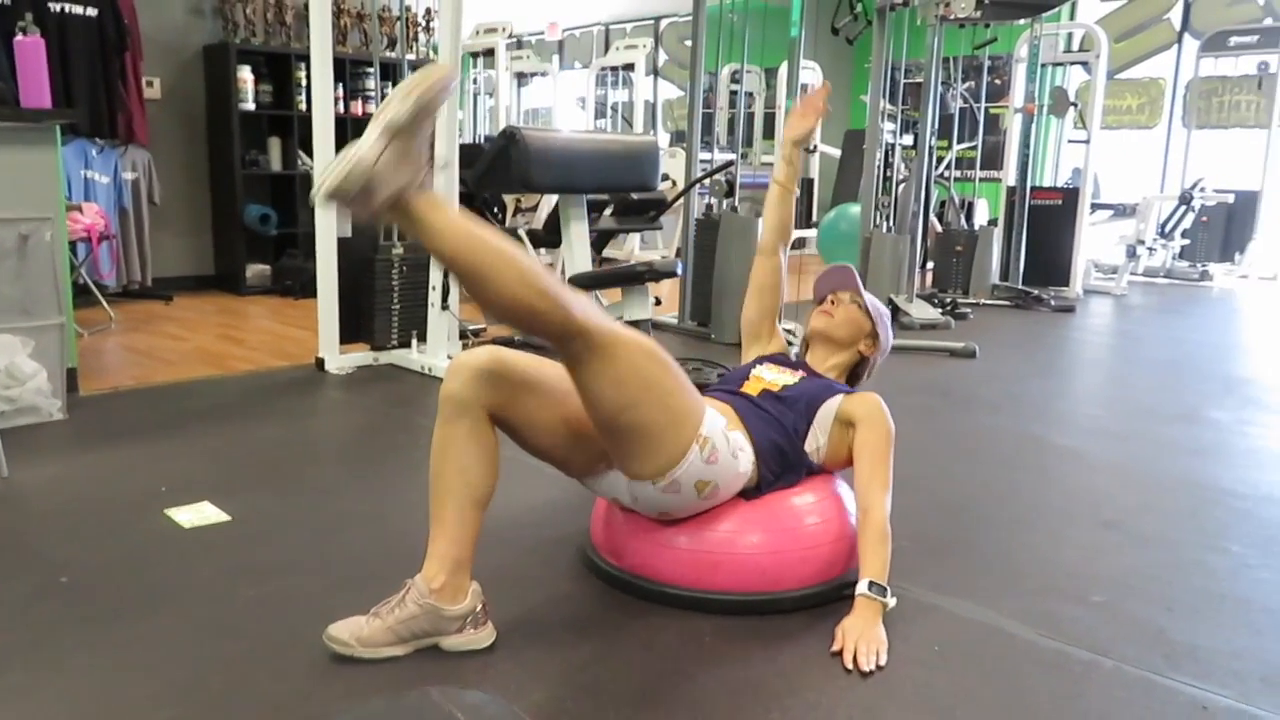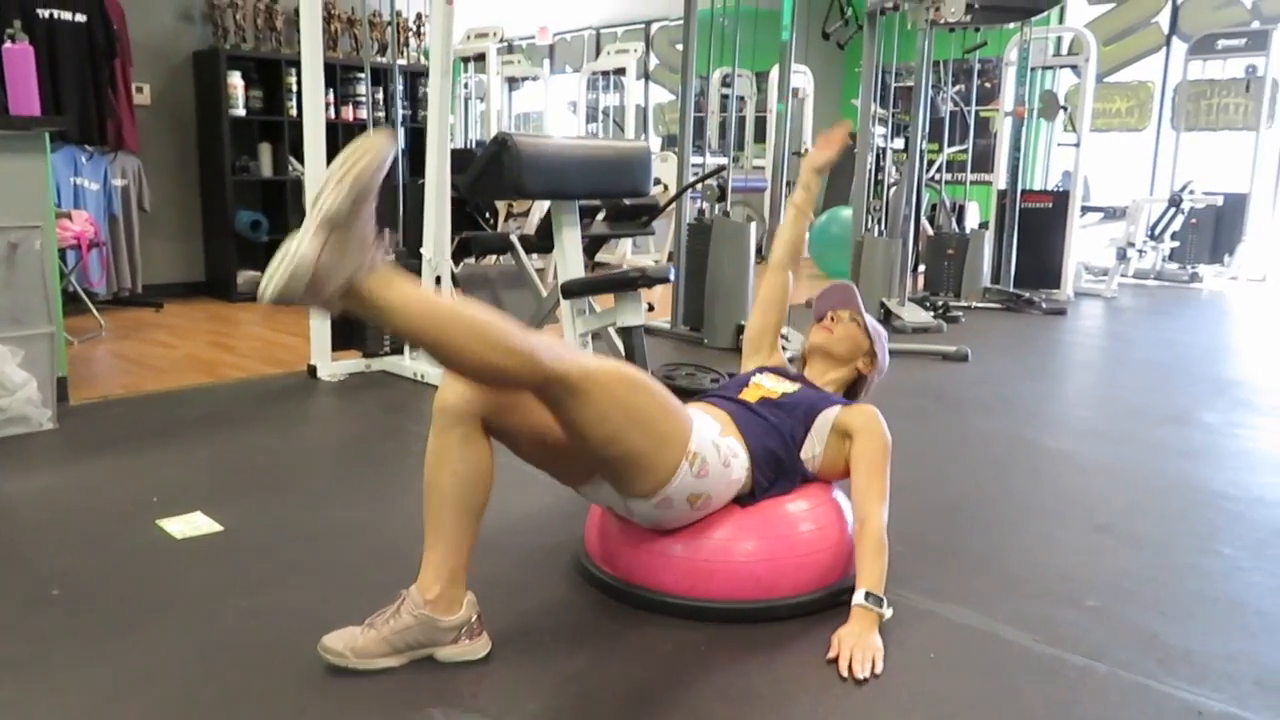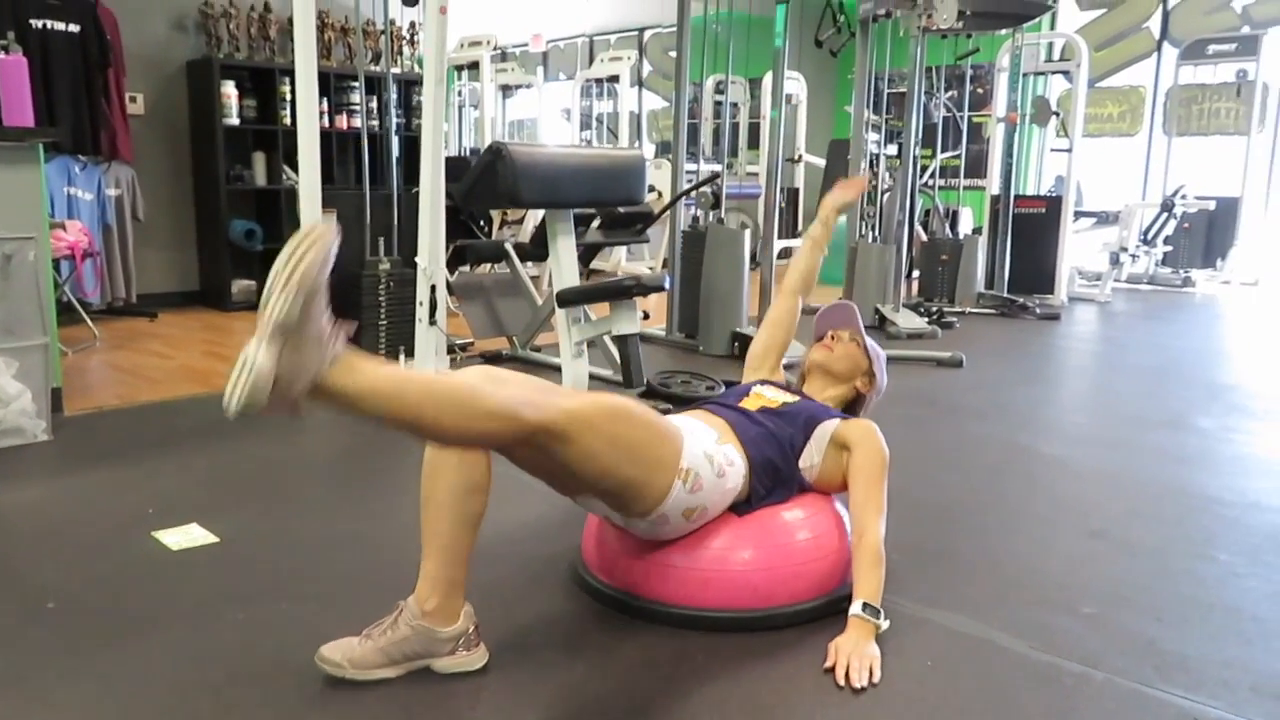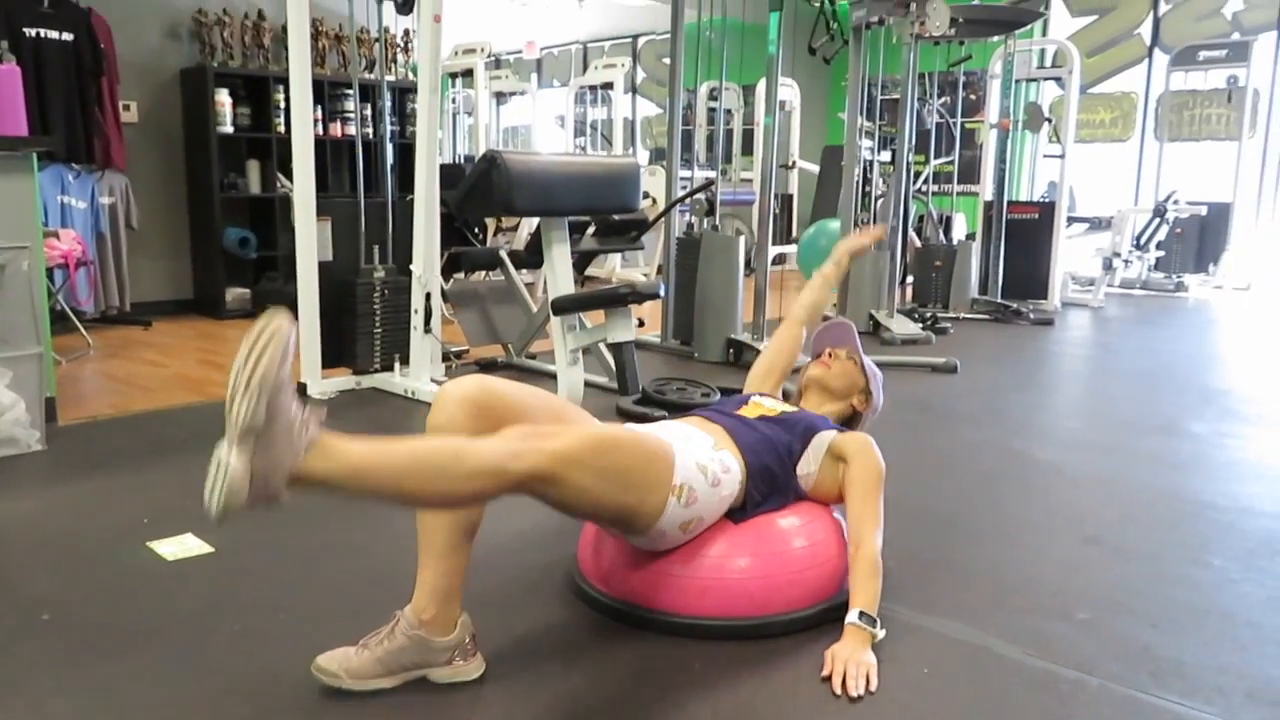
dt=0.1s
person 1, frame 1
left shoulder: (859, 410)
right shoulder: (767, 351)
left elbow: (875, 509)
right elbow: (769, 250)
left wrist: (870, 604)
right wrist: (791, 152)
left hip: (707, 453)
right hip: (636, 454)
left knee: (566, 317)
right knee: (473, 376)
left ankle: (403, 195)
right ankle: (445, 600)
person 1, frame 2
left shoulder: (855, 420)
right shoulder: (765, 369)
left elbow: (872, 519)
right elbow: (776, 270)
left wrist: (865, 613)
right wrist: (810, 176)
left hip: (700, 463)
right hip: (630, 459)
left knee: (546, 365)
right knee: (467, 388)
left ankle: (354, 276)
right ankle: (440, 611)
person 1, frame 3
left shoulder: (853, 435)
right shoulder: (762, 382)
left elbow: (868, 529)
right elbow: (787, 297)
left wrist: (863, 621)
right wrist: (826, 215)
left hip: (699, 466)
right hip: (641, 451)
left knee: (525, 411)
right knee: (468, 387)
left ankle: (319, 365)
right ankle: (439, 620)
person 1, frame 4
left shoulder: (848, 447)
right shoulder: (761, 399)
left elbow: (867, 539)
right elbow: (796, 321)
left wrist: (859, 627)
right wrist: (841, 255)
left hip: (695, 475)
right hip: (638, 457)
left knee: (516, 457)
right knee: (465, 399)
left ankle: (299, 450)
right ankle: (434, 629)
